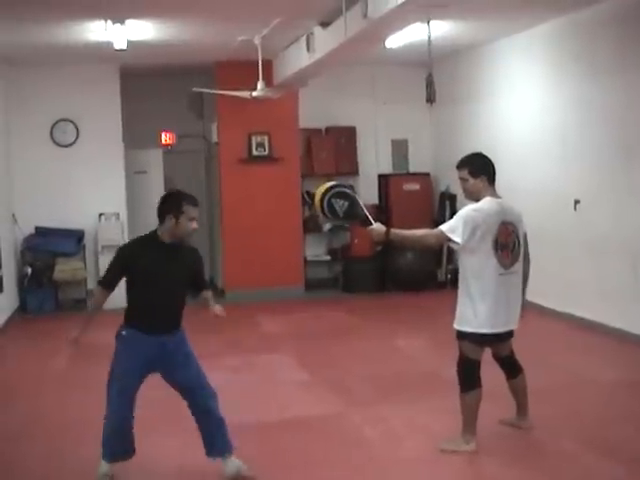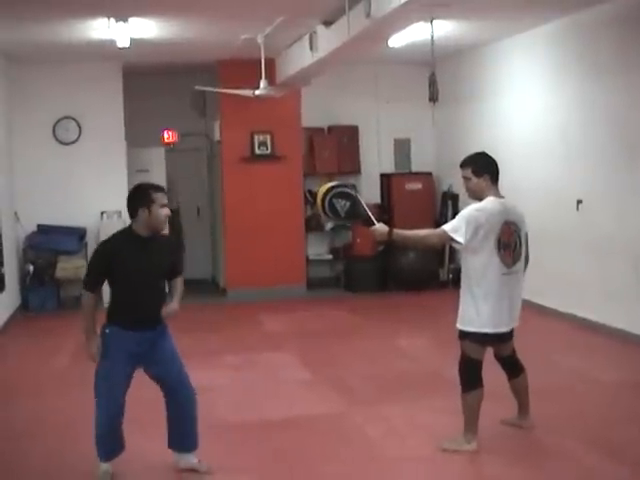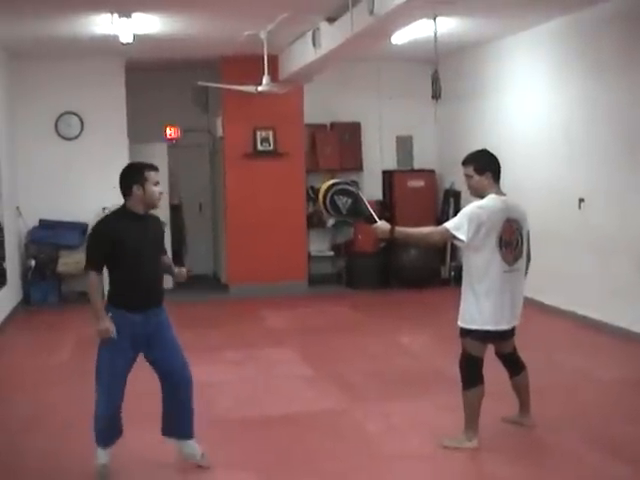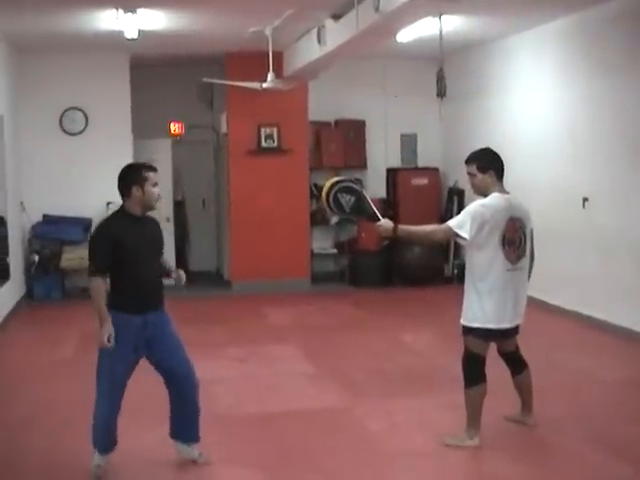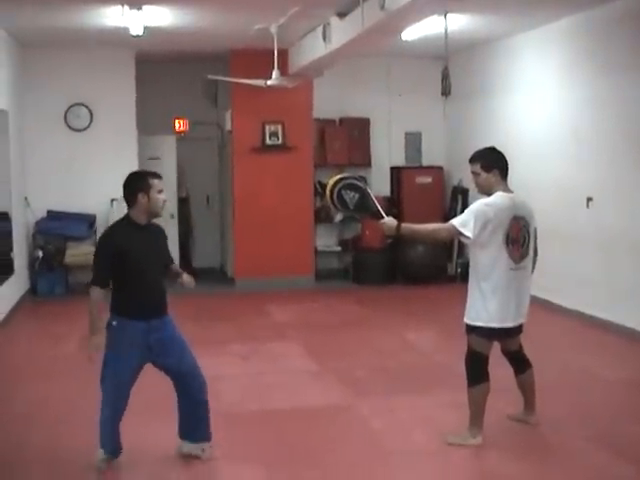
dt=0.3s
person 1, frame 1
left shoulder: (190, 255)
right shoulder: (134, 251)
left elbow: (200, 288)
right elbow: (104, 286)
left wrist: (213, 304)
left hip: (173, 340)
right hip: (136, 341)
left knee: (204, 399)
right knee: (119, 407)
person 1, frame 2
left shoulder: (167, 245)
right shoulder: (111, 248)
left elbow: (176, 276)
right elbow: (91, 291)
left wrist: (175, 301)
right wrist: (91, 336)
left hip: (156, 334)
right hip: (120, 336)
left knee: (182, 393)
right knee: (109, 405)
left ankle: (185, 455)
person 1, frame 3
left shoulder: (155, 225)
right shoulder: (108, 227)
right elbow: (93, 272)
left wrist: (175, 270)
right wrist: (100, 316)
left hip: (156, 317)
right hip: (122, 320)
left knee: (179, 380)
right knee: (110, 390)
left ankle: (185, 442)
right ankle: (104, 449)
person 1, frame 4
left shoulder: (153, 226)
right shoulder: (108, 230)
right elbow: (97, 279)
left wrist: (172, 272)
right wrist: (104, 323)
left hip: (157, 318)
right hip: (123, 322)
left knee: (185, 380)
right knee: (109, 392)
left ankle: (186, 443)
right ankle: (101, 452)
person 1, frame 5
left shoulder: (158, 233)
right shoulder: (113, 238)
right elbow: (98, 287)
left wrist: (181, 275)
right wrist: (96, 332)
left hip: (161, 324)
right hip: (126, 327)
left knee: (194, 384)
right knee: (114, 396)
left ankle: (191, 441)
right ankle: (107, 451)
person 2, frame 1
left shoulder: (475, 213)
right shoulder: (513, 213)
left elbow: (432, 238)
right elbow: (525, 259)
left wrist: (387, 233)
right wrist: (521, 296)
left hip: (479, 309)
right hip: (505, 306)
left knee: (468, 369)
right knee: (507, 359)
left ankle: (467, 439)
right ankle: (523, 416)
person 2, frame 2
left shoulder: (478, 213)
right shoulder: (515, 213)
left elbow: (435, 238)
right elbow: (524, 258)
left wrist: (390, 234)
left hip: (481, 308)
right hip: (506, 305)
left knee: (470, 369)
right knee: (508, 359)
left ankle: (469, 438)
right ankle: (524, 416)
person 2, frame 3
left shoulder: (480, 211)
right shoulder: (517, 210)
left elbow: (437, 236)
right elbow: (525, 256)
left wrist: (392, 231)
left hip: (483, 306)
right hip: (507, 303)
left knee: (471, 366)
right knee: (509, 356)
left ankle: (470, 436)
right ankle: (525, 414)
person 2, frame 4
left shoulder: (483, 209)
right shoulder: (520, 209)
left elbow: (440, 233)
right elbow: (529, 254)
left wrist: (395, 229)
left hip: (485, 304)
right hip: (510, 301)
left knee: (473, 364)
right knee: (511, 355)
left ankle: (471, 434)
right ankle: (527, 412)
person 2, frame 5
left shoulder: (487, 208)
right shoulder: (524, 208)
left elbow: (444, 232)
right elbow: (532, 254)
left wrist: (398, 227)
left hip: (489, 303)
right hip: (513, 300)
left knee: (476, 363)
right knee: (515, 354)
left ankle: (474, 432)
right ankle: (529, 411)
